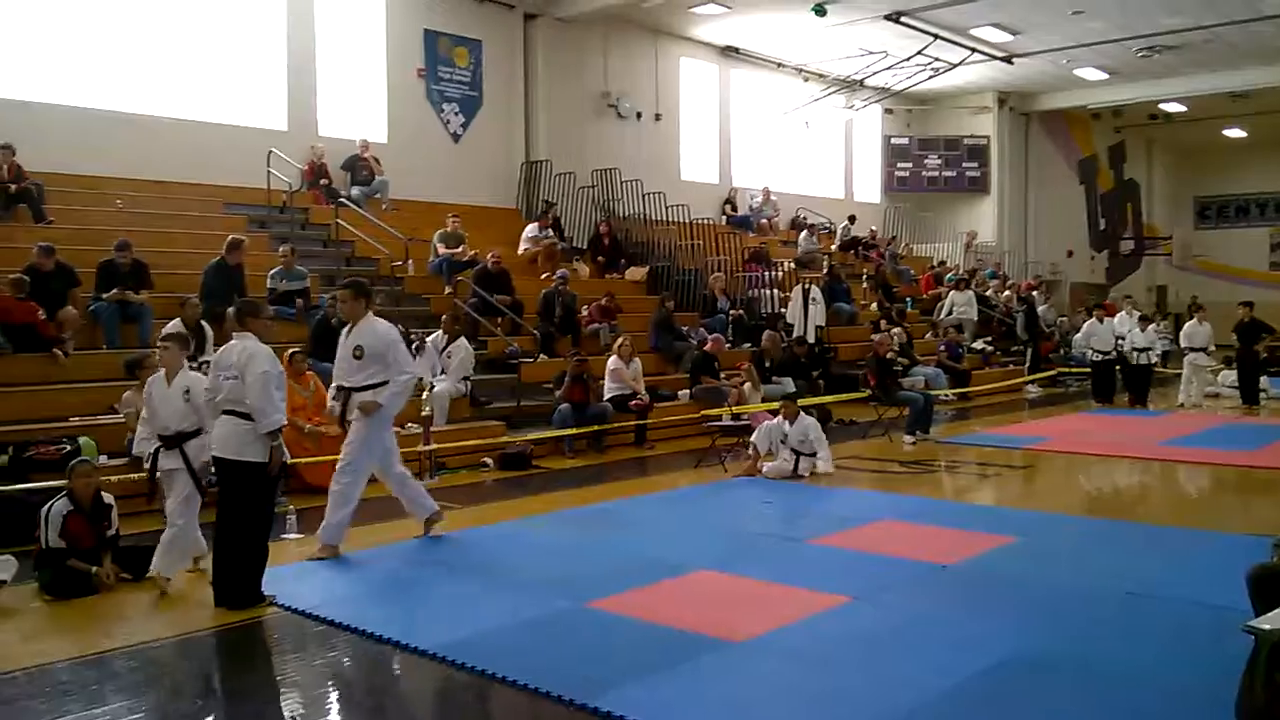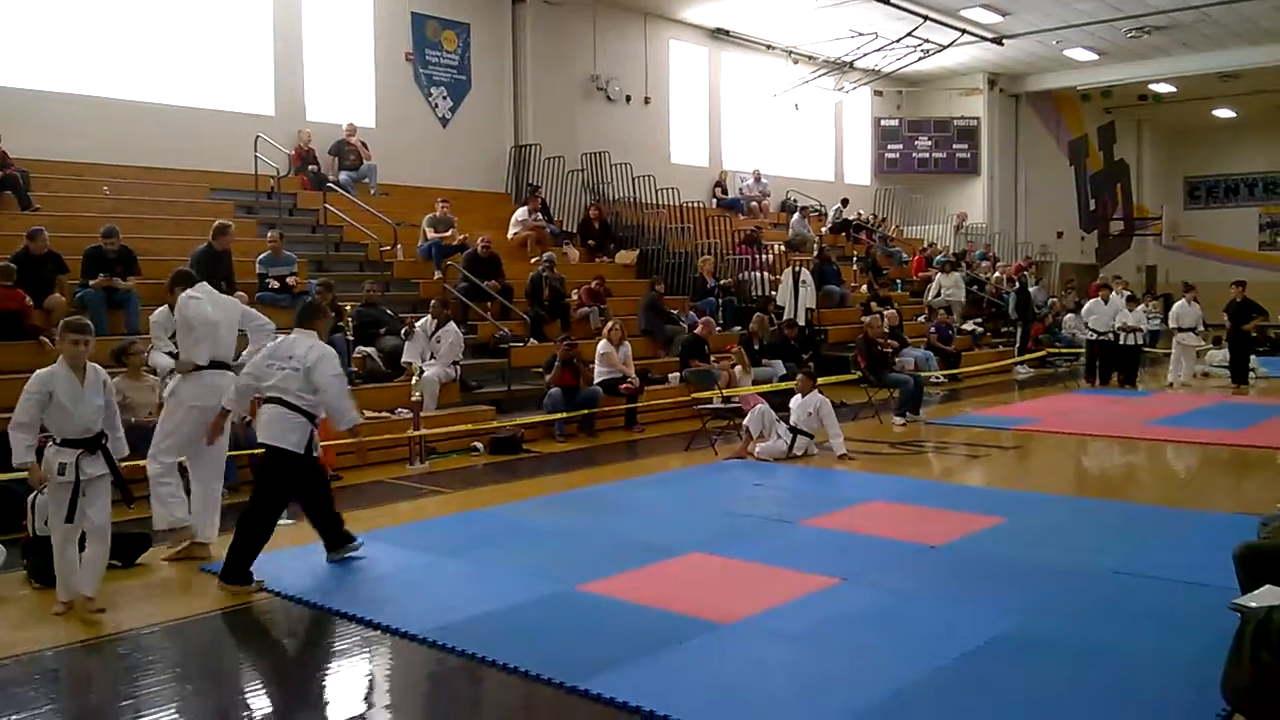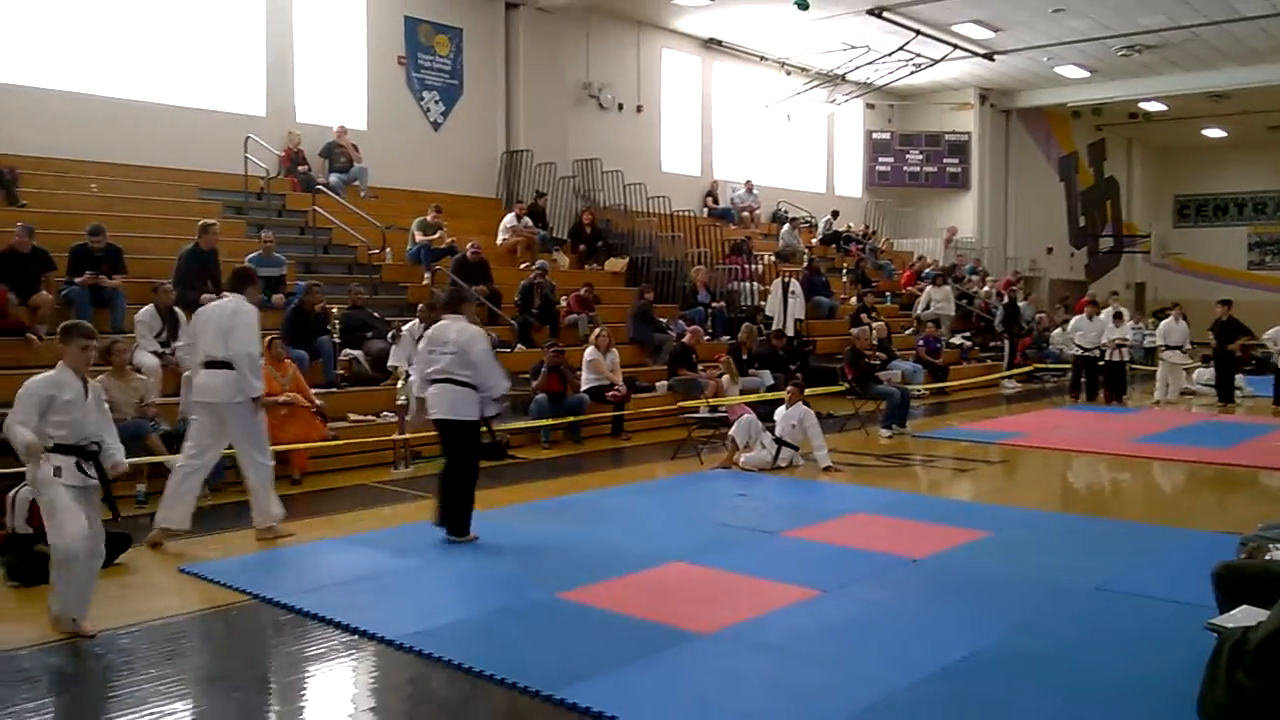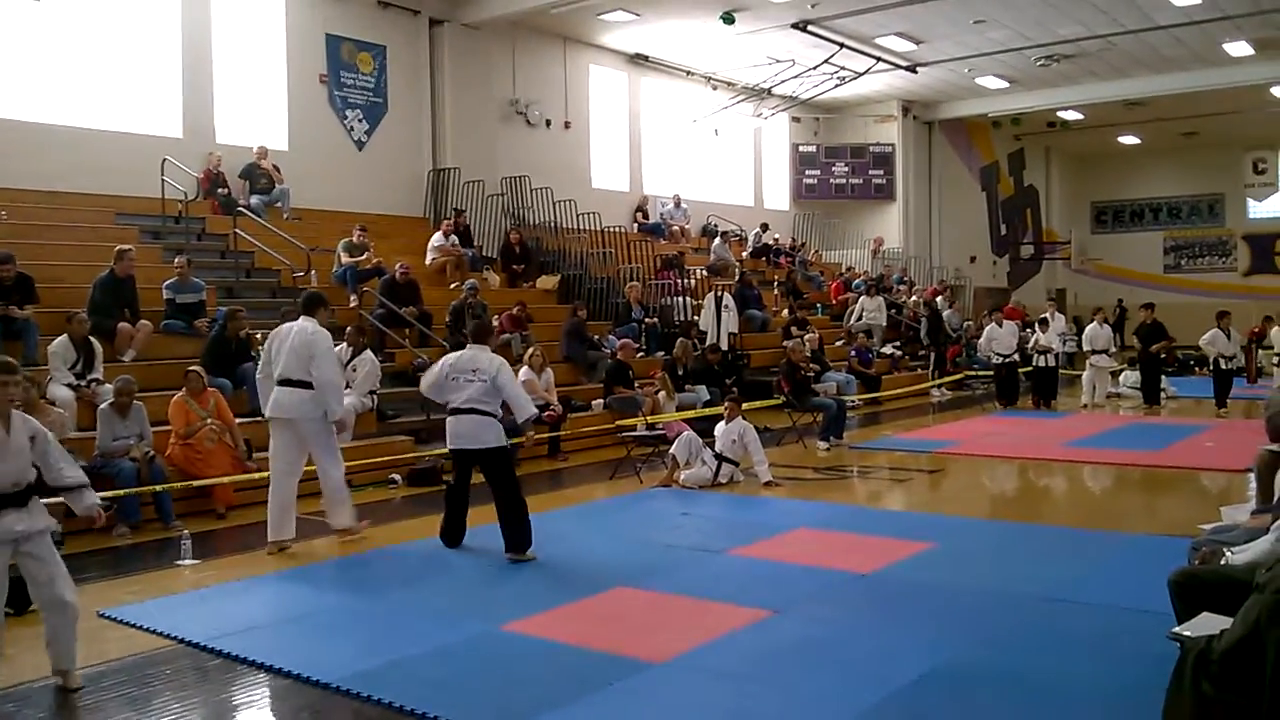
dt=1s
person 1, frame 1
left shoulder: (197, 383)
right shoulder: (153, 383)
left elbow: (211, 423)
right elbow: (146, 421)
left wrist: (206, 460)
right wrist: (146, 454)
left hip: (189, 454)
right hip: (163, 453)
left knee: (178, 514)
right knee: (180, 514)
left ankle: (163, 574)
right ankle: (198, 552)
person 1, frame 2
left shoulder: (100, 376)
right shoulder: (44, 380)
left elbow: (112, 419)
right elbow: (21, 426)
left wrist: (117, 455)
right wrist: (30, 464)
left hip: (98, 459)
right hip: (63, 461)
left knee: (99, 527)
right knee: (65, 531)
left ankle: (87, 594)
right ankle: (67, 594)
person 1, frame 3
left shoulder: (95, 391)
right shoulder: (43, 384)
left elbow: (106, 432)
left wrist: (115, 460)
right wrist: (28, 442)
left hip: (87, 472)
right hip: (54, 470)
left knee: (93, 548)
right knee: (72, 540)
left ankle: (74, 615)
right ankle: (61, 611)
person 1, frame 4
left shoulder: (28, 426)
left elbow: (60, 466)
left wrist: (88, 501)
left hip: (28, 517)
left knee: (59, 599)
left ankle: (64, 666)
person 2, frame 1
left shoulder: (383, 332)
right shoulder: (347, 332)
left elbow: (408, 373)
right elbow: (341, 373)
left wrist: (379, 402)
right wrist: (334, 402)
left hip: (373, 409)
right hip: (354, 408)
left knee: (347, 471)
right knee: (389, 468)
left ankle: (330, 541)
right ankle: (428, 511)
person 2, frame 2
left shoulder: (190, 298)
right shoulder: (230, 302)
left elbow: (209, 322)
right elbow: (265, 329)
left wrist: (195, 360)
right wrist: (242, 362)
left hip: (197, 384)
right hip: (224, 384)
left knee: (162, 456)
right knee: (209, 467)
left ankle: (178, 525)
right ankle: (200, 541)
person 2, frame 3
left shoulder: (206, 310)
right shoulder: (245, 310)
left elbow: (190, 353)
right elbow: (246, 354)
right wrist: (257, 389)
left hip: (204, 386)
right hip: (235, 387)
left knee: (194, 456)
right knee: (256, 456)
left ankle: (165, 524)
right ankle: (268, 522)
person 2, frame 4
left shoulder: (279, 332)
right shoulder: (318, 335)
left elbow: (264, 374)
right elbow: (327, 377)
left wrist: (269, 407)
right wrist: (337, 413)
left hip: (280, 402)
right hip: (307, 404)
left knee: (282, 471)
right knee: (330, 465)
left ankle: (277, 537)
right ankle: (343, 523)
person 3, frame 1
left shoulder: (222, 354)
right shoulder: (259, 353)
left elbow: (211, 399)
right elbow: (263, 403)
right wrist: (276, 443)
left hip: (226, 443)
right hip: (253, 443)
left knee: (229, 519)
right knee: (253, 521)
left ankle: (225, 591)
right ankle: (244, 594)
person 3, frame 2
left shoulder: (276, 346)
right shoulder: (321, 353)
left elbow: (246, 381)
right elbow: (335, 396)
left wrist: (220, 418)
right wrist: (355, 433)
left hip: (271, 421)
right hip: (292, 429)
left knee: (314, 486)
right knee: (266, 503)
left ankle: (338, 543)
right ankle: (234, 573)
person 3, frame 3
left shoulder: (431, 333)
right shoulder: (471, 333)
left elbow: (420, 370)
right elbow: (487, 371)
left wrist: (419, 403)
right wrist: (498, 400)
left hip: (437, 398)
right hip: (462, 401)
left knee: (456, 461)
right knee: (463, 466)
left ankle: (447, 515)
right ankle: (457, 529)
person 3, frame 4
left shoulder: (451, 360)
right shoulder: (497, 363)
left elbow: (428, 385)
right elbow: (516, 394)
right wrist: (528, 427)
left hip: (456, 428)
right hip: (485, 429)
left knee: (458, 485)
right knee: (507, 489)
left ankle: (451, 537)
right ankle: (517, 547)
